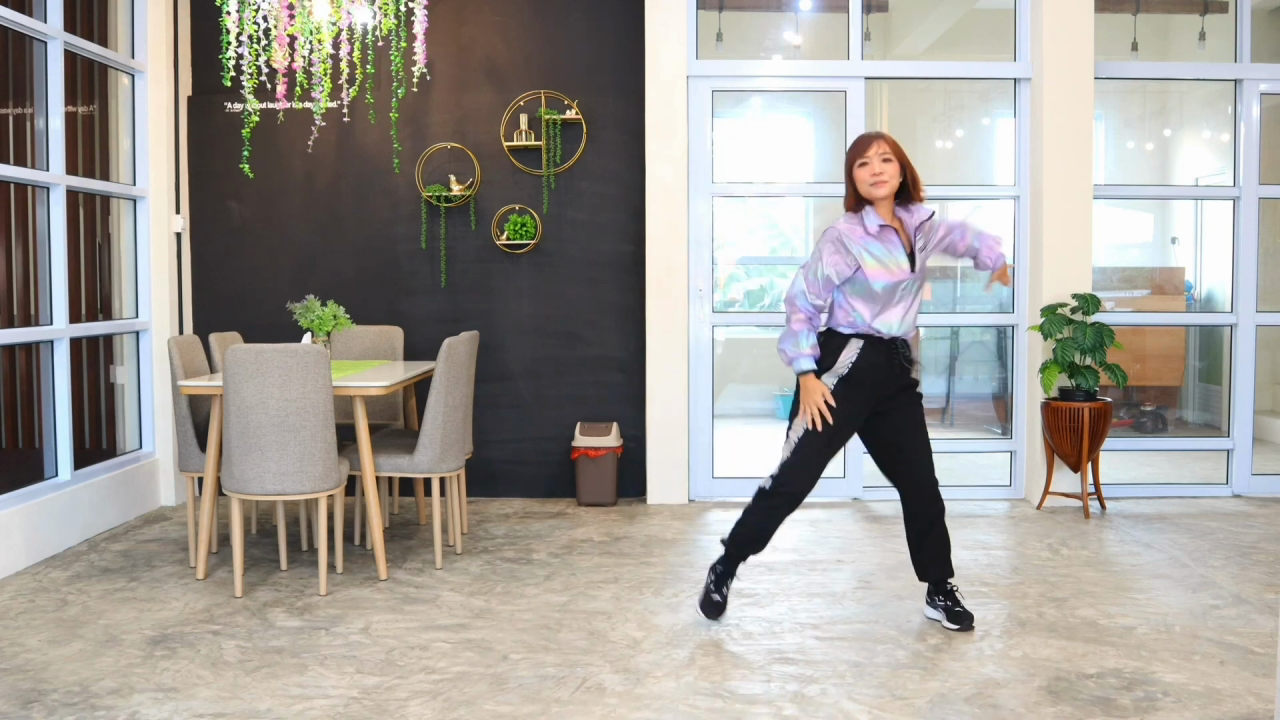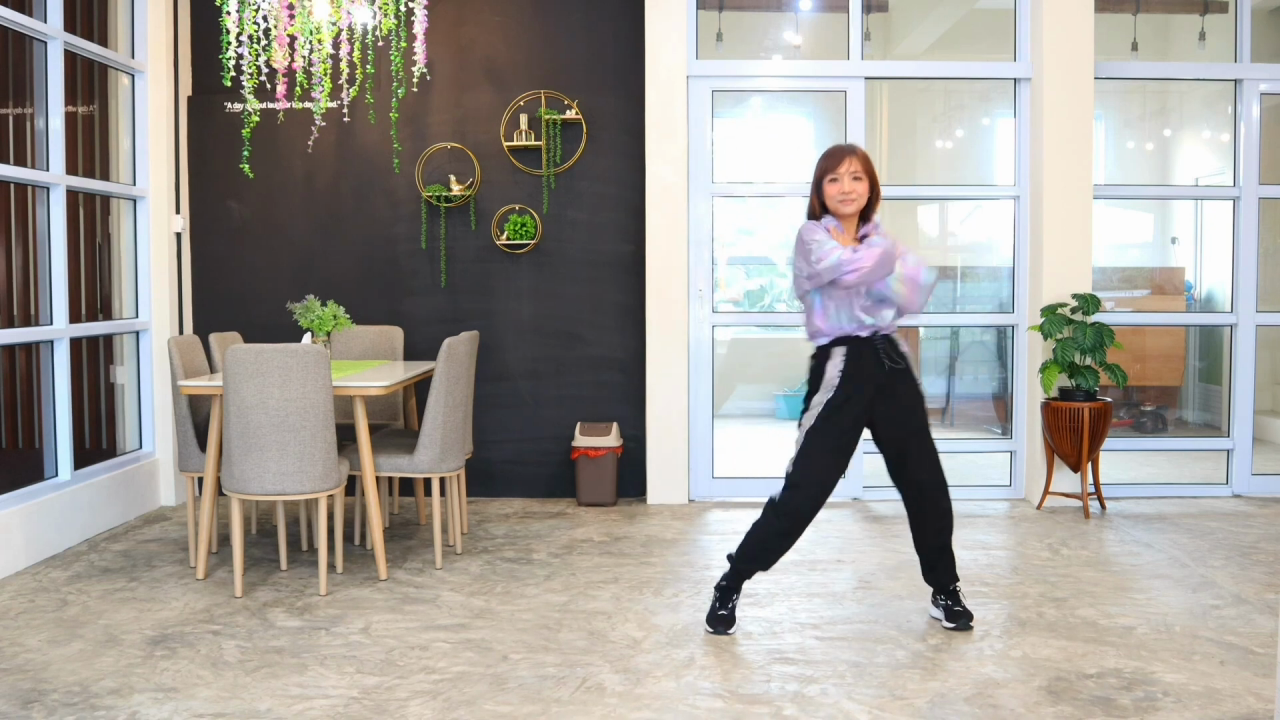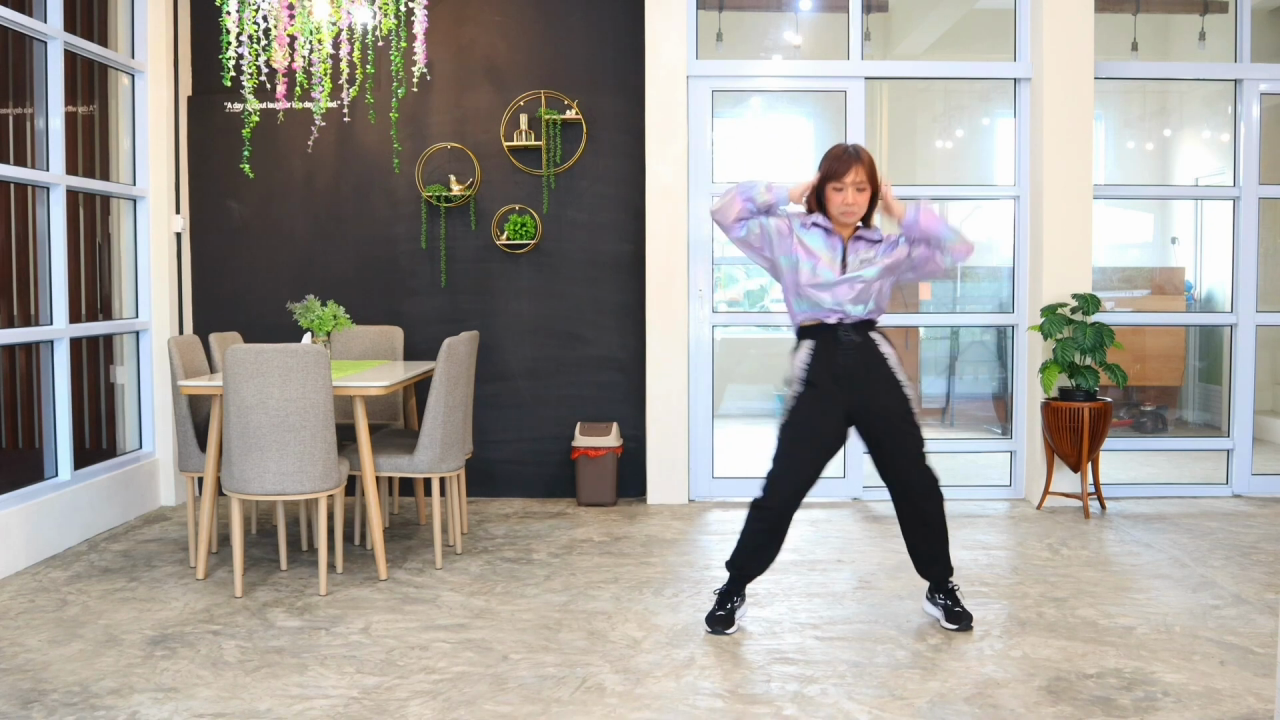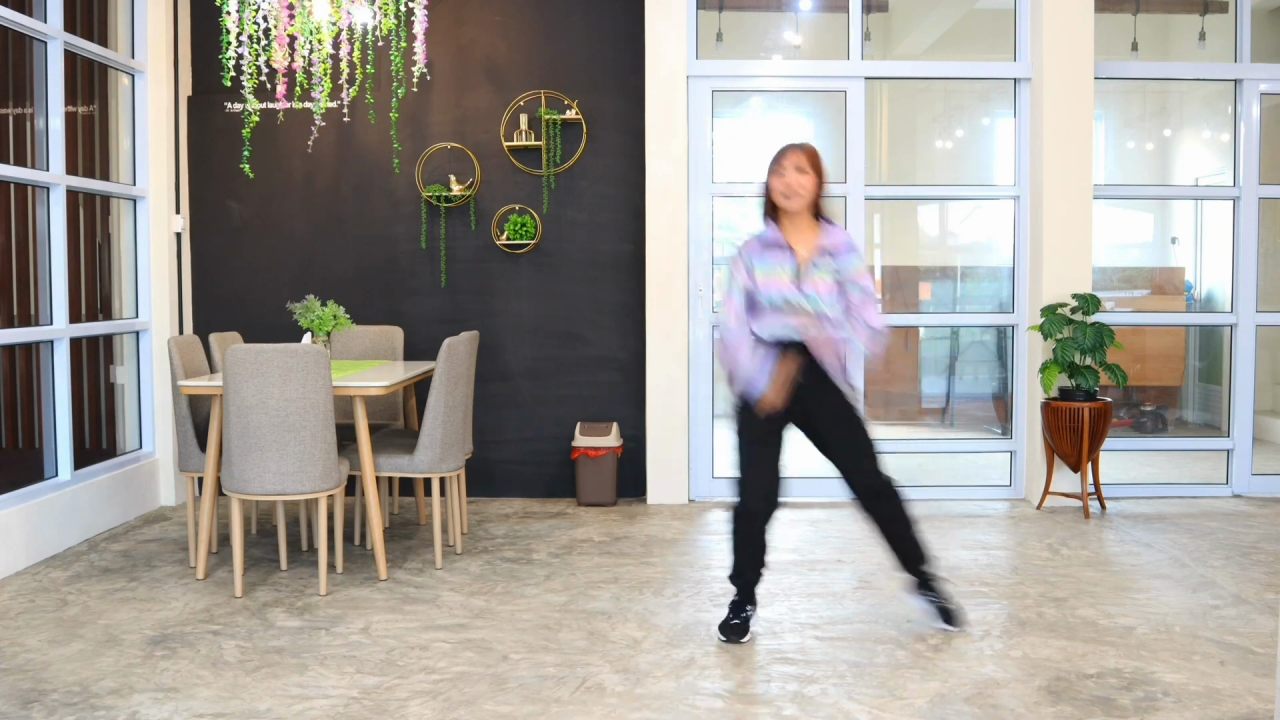
dt=1s
person 1, frame 1
left shoulder: (916, 220)
right shoulder: (844, 234)
left elbow: (950, 235)
right elbow: (803, 304)
left wrist: (992, 255)
right wrist: (808, 374)
left hip: (894, 370)
right hip: (846, 366)
left knee: (921, 484)
right knee: (794, 479)
left ankle: (939, 591)
right ankle: (724, 570)
person 1, frame 2
left shoulder: (879, 237)
right shoulder: (813, 235)
left elbow: (919, 288)
right elbow: (854, 266)
left wrist: (886, 259)
right wrist: (879, 251)
left hip: (889, 366)
right hip: (841, 371)
left knee: (927, 485)
right knee: (805, 491)
left ankle: (944, 590)
right ankle: (730, 585)
person 1, frame 3
left shoulder: (887, 246)
right shoulder: (791, 235)
left elbow: (955, 251)
right elbow: (729, 214)
left wrist: (906, 216)
right wrist: (783, 197)
left hip: (872, 364)
right hip: (818, 366)
left knee: (916, 484)
right knee: (782, 490)
left ankle: (941, 589)
right ankle: (734, 589)
person 1, frame 4
left shoulder: (844, 248)
right shoulder: (753, 252)
left elbow: (869, 323)
right elbow: (732, 324)
left wrist: (833, 345)
right wrist: (753, 376)
left hip: (821, 380)
right hip: (765, 384)
left knee: (873, 487)
right knee: (757, 496)
left ankle: (924, 579)
right ankle: (743, 597)
